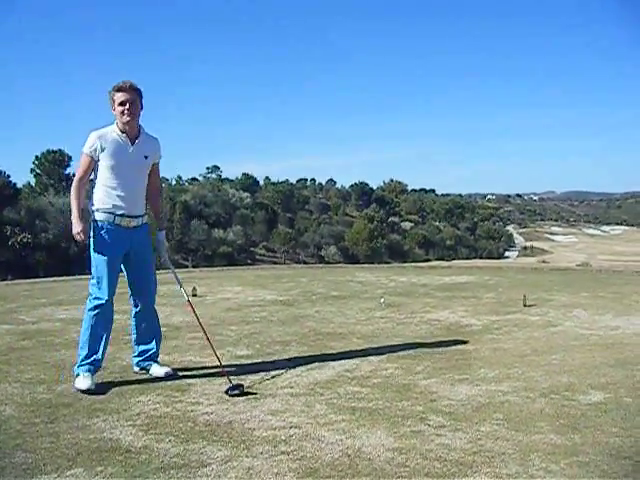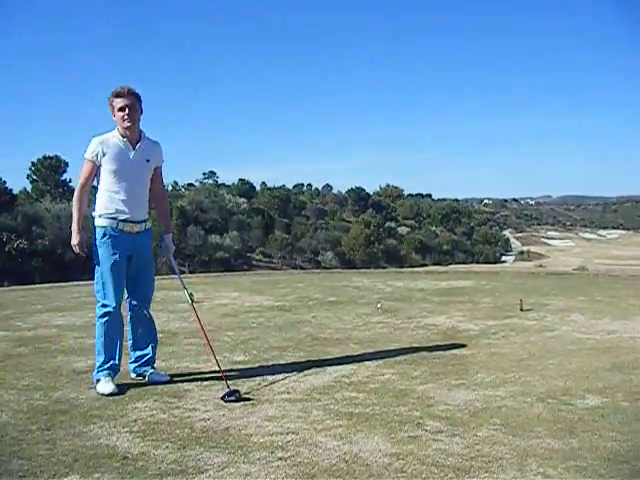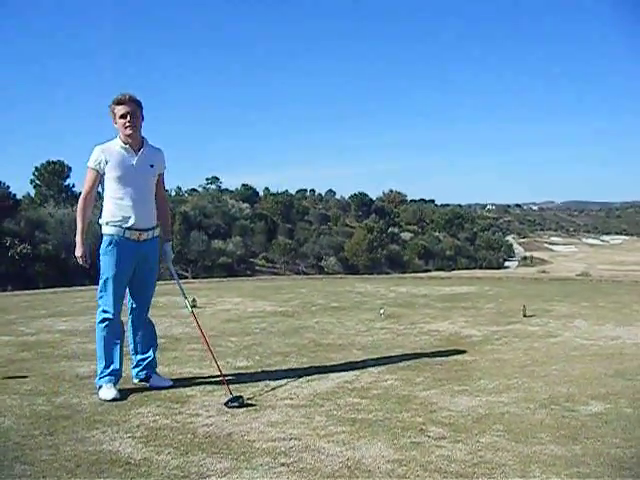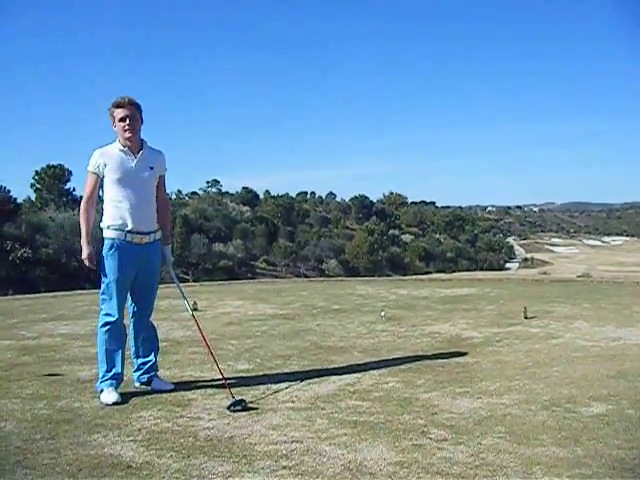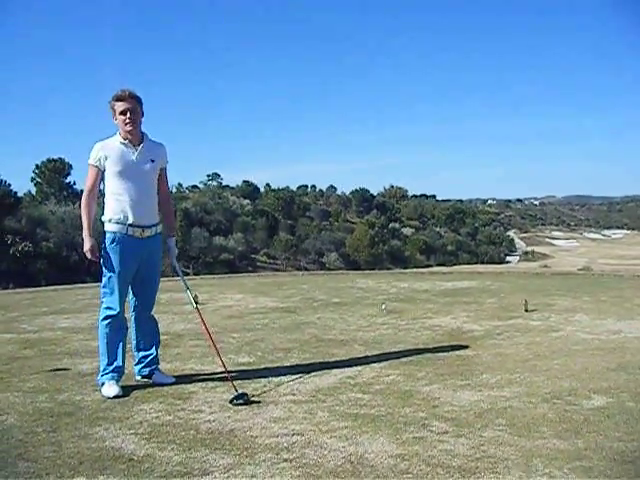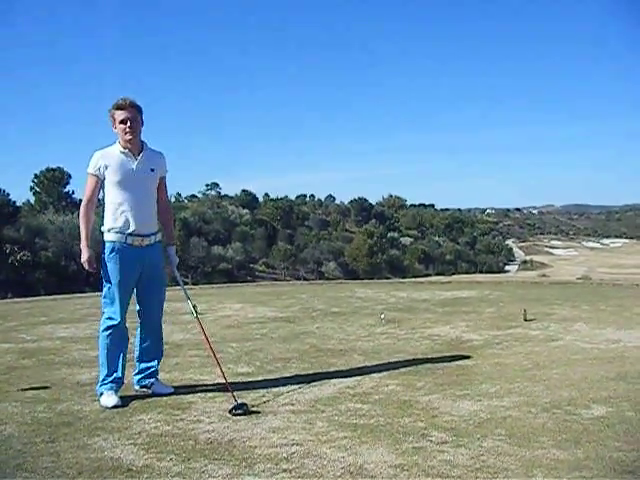
dt=0.2s
person 1, frame 1
left shoulder: (152, 144)
right shoulder: (99, 139)
right elbow: (79, 181)
left wrist: (161, 229)
right wrist: (77, 218)
left hip: (139, 228)
right hip: (107, 227)
left knee: (145, 297)
right knee: (101, 298)
left ankle: (146, 359)
right ankle: (86, 368)
person 1, frame 2
left shoulder: (154, 148)
right shoulder: (100, 145)
left elbow: (158, 194)
right elbow: (82, 188)
left wrist: (167, 233)
right wrist: (76, 229)
left hip: (142, 233)
right hip: (110, 233)
left knee: (141, 304)
right knee: (109, 305)
left ankle: (142, 365)
right ankle: (104, 372)
person 1, frame 3
left shoulder: (156, 155)
right shoulder: (103, 153)
right elbow: (86, 198)
left wrist: (167, 240)
right wrist: (80, 241)
left hip: (149, 240)
right hip: (117, 239)
left knee: (141, 310)
right knee: (110, 311)
left ankle: (145, 370)
right ankle: (107, 378)
person 1, frame 4
left shoulder: (157, 157)
right shoulder: (102, 156)
right elbow: (88, 201)
left wrist: (167, 243)
right wrist: (86, 243)
left hip: (150, 244)
right hip: (118, 243)
left knee: (143, 313)
right knee: (111, 315)
left ankle: (146, 373)
right ankle: (108, 382)
person 1, frame 5
left shoulder: (158, 150)
right shoulder: (103, 150)
right elbow: (89, 194)
left wrist: (171, 236)
right wrist: (87, 235)
left hip: (152, 237)
right hip: (119, 236)
left knee: (145, 307)
right knee: (112, 308)
left ankle: (147, 366)
right ankle: (109, 375)
person 1, frame 6
left shoulder: (157, 159)
right shoulder: (102, 158)
right elbow: (87, 204)
left wrist: (170, 245)
right wrist: (85, 246)
left hip: (152, 245)
right hip: (119, 246)
left knee: (151, 316)
right knee: (114, 318)
left ankle: (146, 376)
right ankle: (108, 385)
